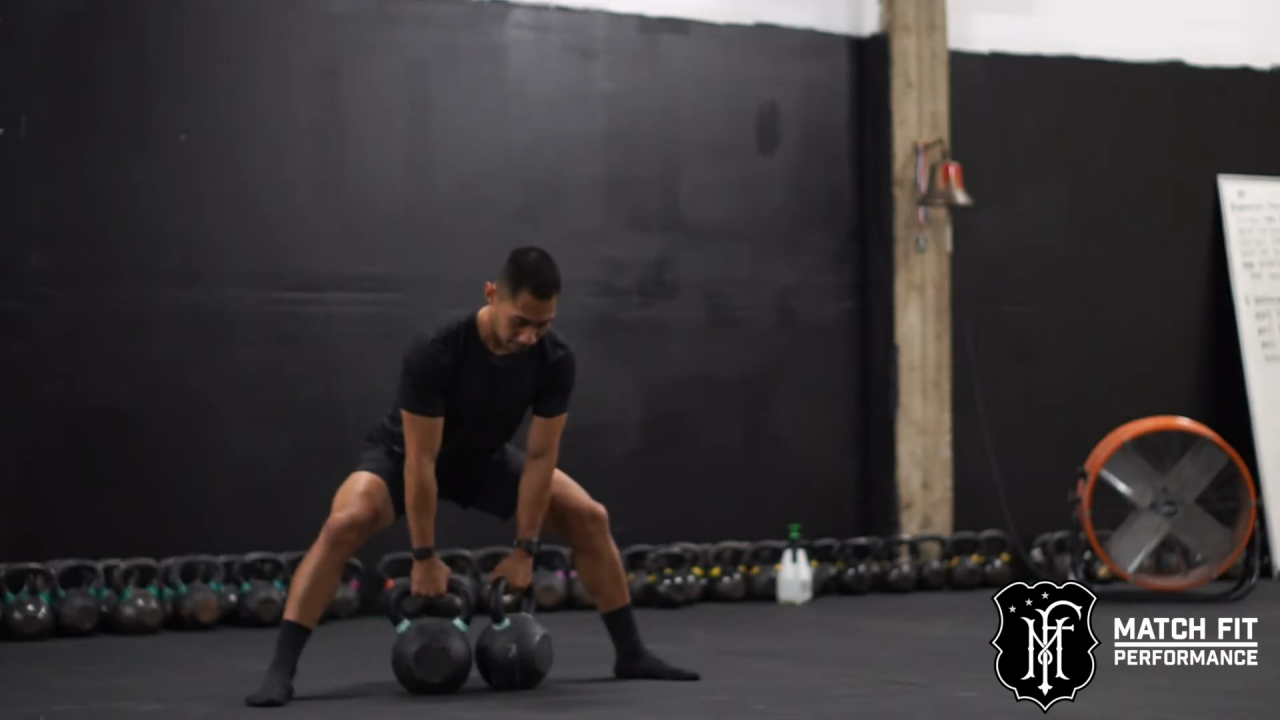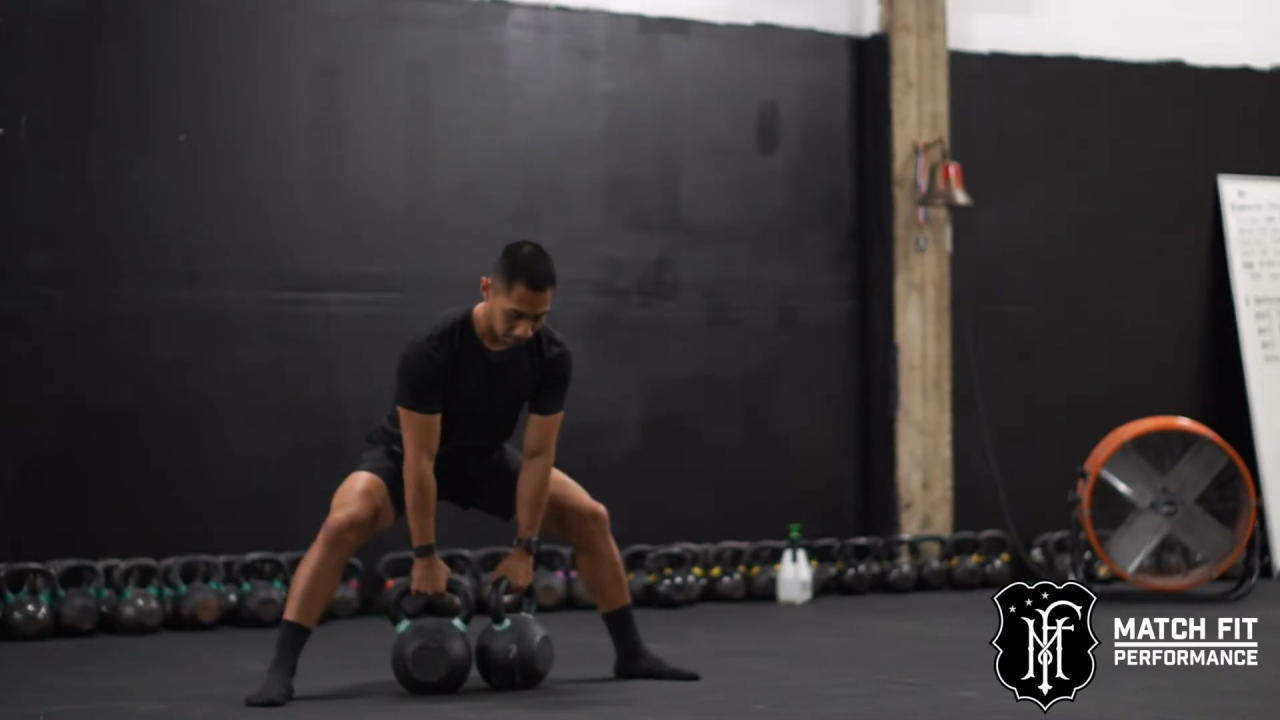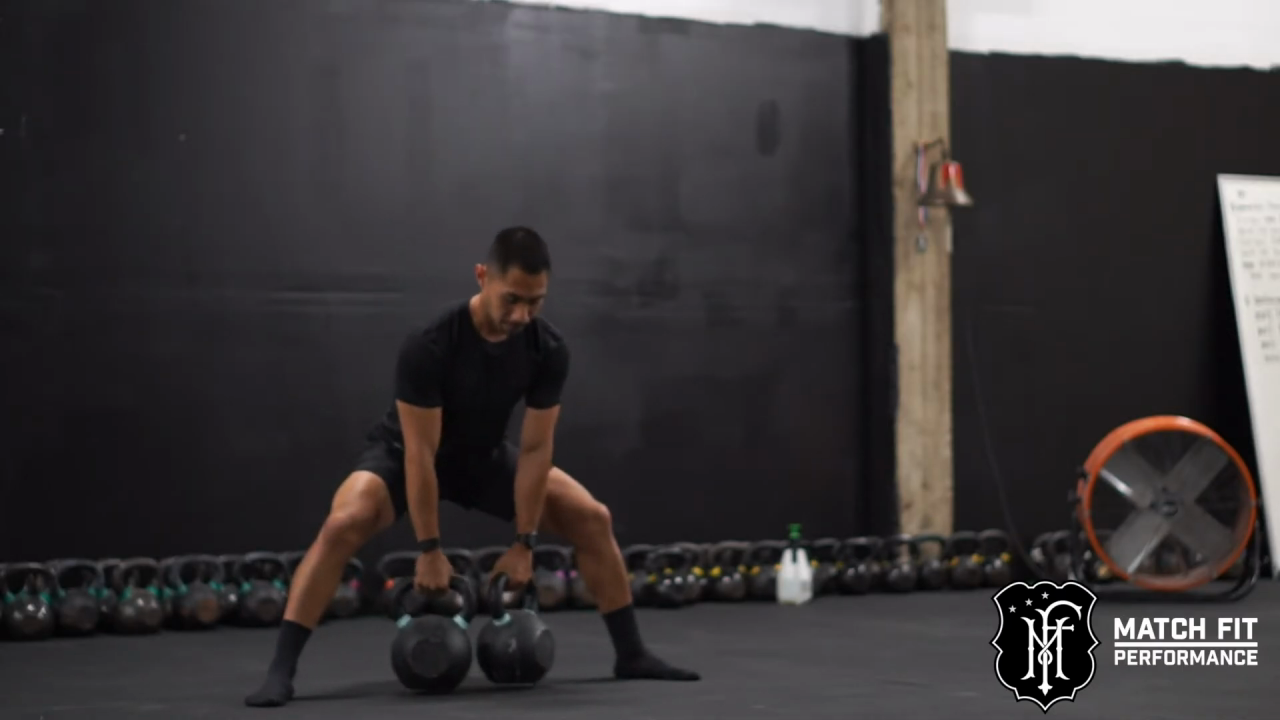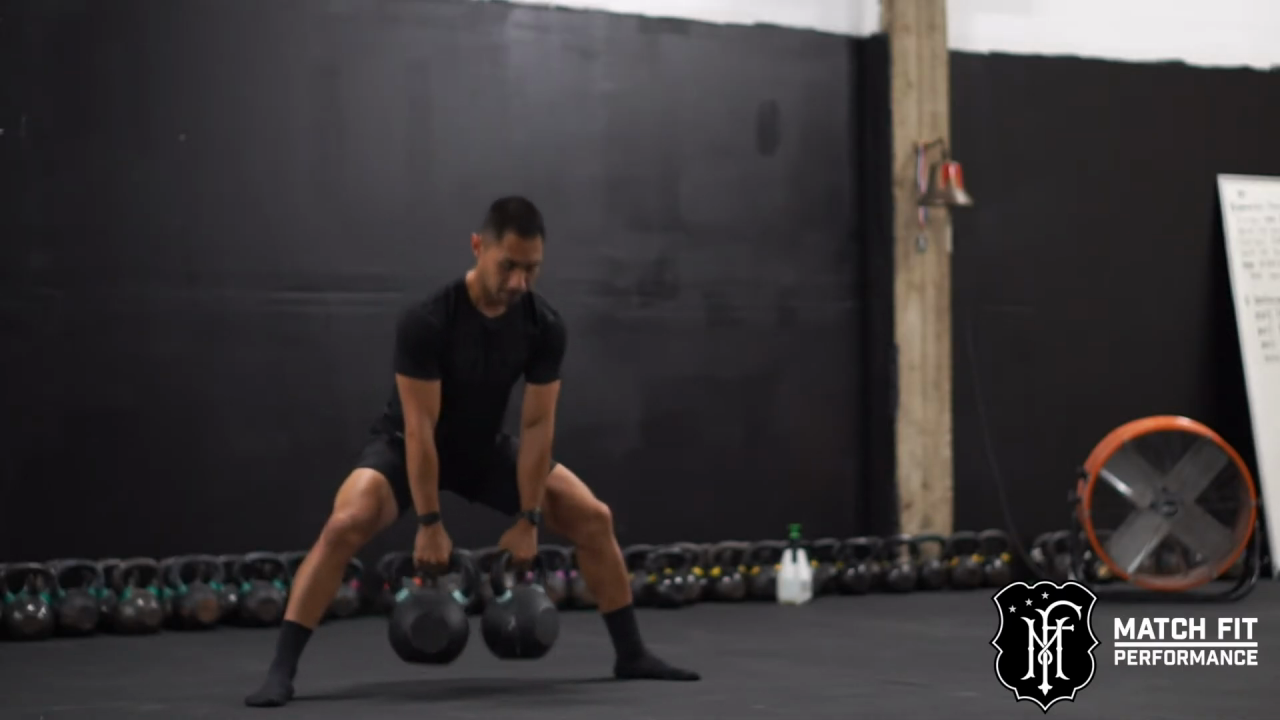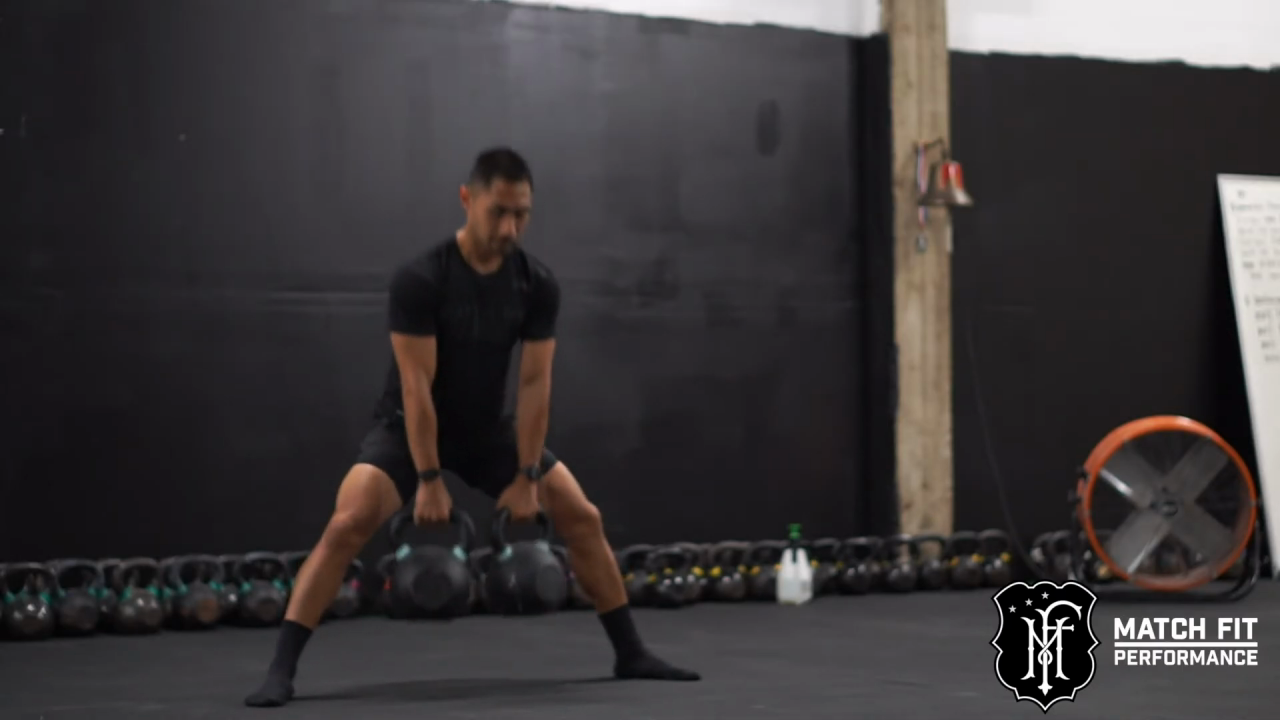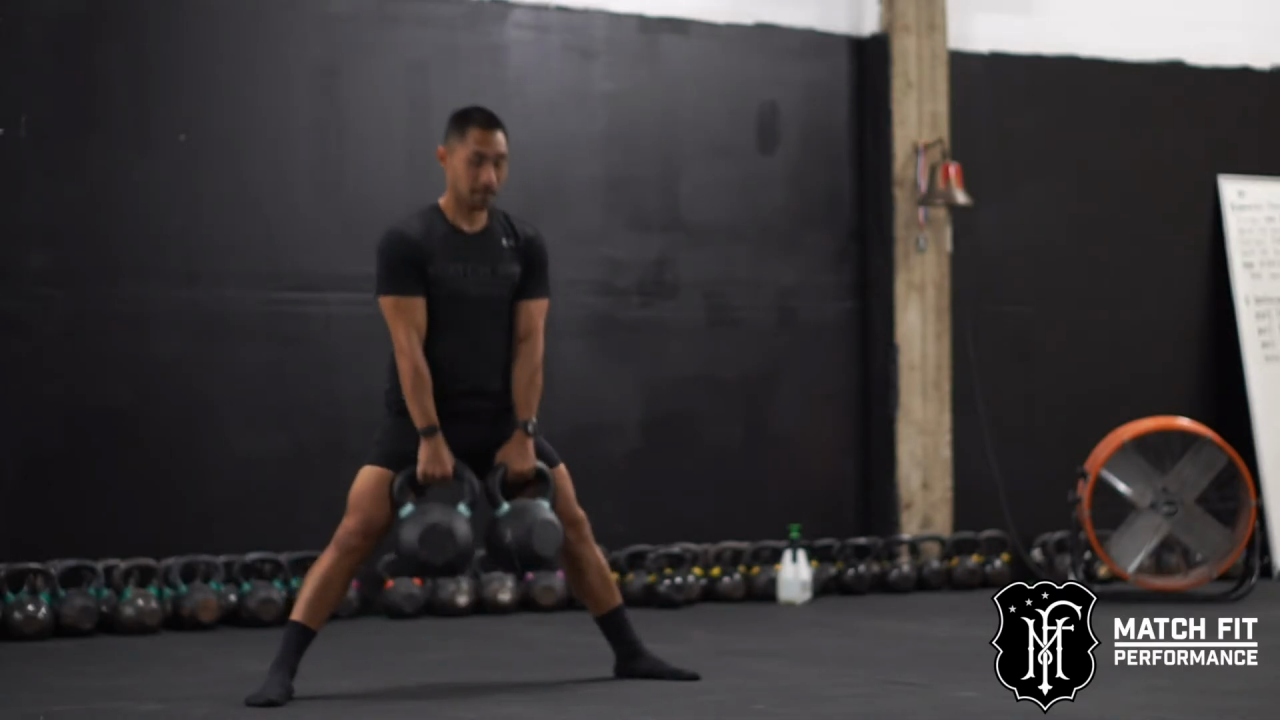
dt=0.2s
person 1, frame 1
left shoulder: (557, 360)
right shoulder: (433, 353)
left elbow: (541, 457)
right elbow: (420, 462)
left wrist: (524, 550)
right wrist: (425, 558)
left hip: (485, 458)
right hip: (403, 454)
left knee: (590, 518)
right knee: (345, 524)
left ankle: (631, 654)
right ankle: (281, 670)
person 1, frame 2
left shoulder: (552, 356)
right shoulder: (429, 351)
left elbow: (538, 455)
right elbow: (419, 460)
left wrist: (524, 550)
right wrist: (426, 557)
left hip: (484, 458)
right hip: (403, 455)
left knee: (591, 518)
right knee: (344, 524)
left ankle: (631, 654)
right ankle: (281, 670)
person 1, frame 3
left shoulder: (549, 350)
right shoulder: (428, 345)
left elbow: (535, 449)
right elbow: (420, 454)
left wrist: (523, 545)
right wrist: (430, 550)
left hip: (484, 457)
right hip: (402, 453)
left knee: (592, 518)
right knee: (343, 525)
left ankle: (631, 654)
right ankle: (281, 670)
person 1, frame 4
left shoulder: (545, 326)
right shoulder: (427, 320)
left elbow: (537, 424)
right elbow: (421, 427)
left wrist: (528, 521)
right wrist: (430, 525)
left hip: (485, 448)
right hip: (406, 444)
left knee: (592, 518)
right knee: (345, 526)
left ankle: (632, 654)
right ankle: (281, 670)
person 1, frame 5
left shoulder: (537, 284)
right shoulder: (419, 279)
left elbow: (534, 383)
right elbow: (417, 386)
left wrist: (526, 479)
right wrist: (429, 482)
left hip: (488, 430)
right hip: (408, 427)
left knee: (583, 519)
right knee: (346, 526)
left ankle: (631, 653)
right ankle: (281, 669)
person 1, frame 6
left shoulder: (524, 242)
right shoulder: (407, 241)
left elbow: (529, 343)
right elbow: (408, 346)
left wrist: (523, 435)
right wrist: (429, 440)
left hip: (497, 415)
right hip: (418, 413)
left knee: (572, 526)
right knee: (355, 535)
left ankle: (630, 654)
right ankle: (281, 669)
